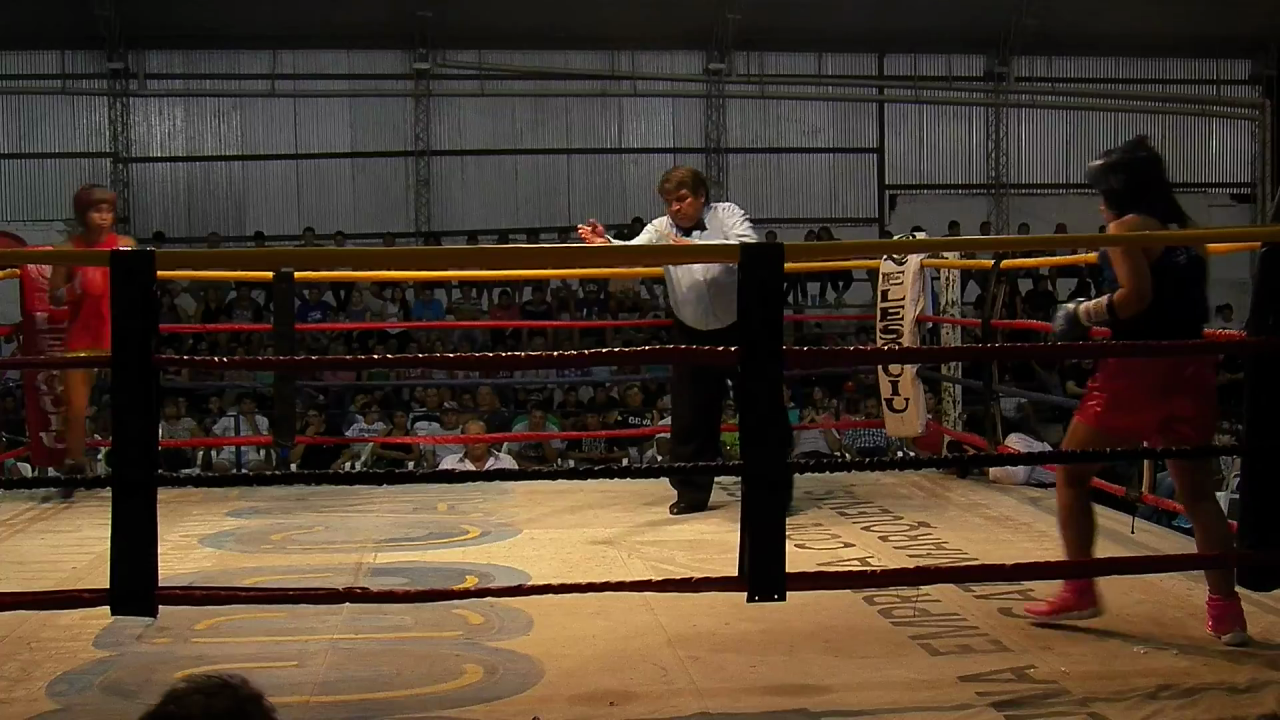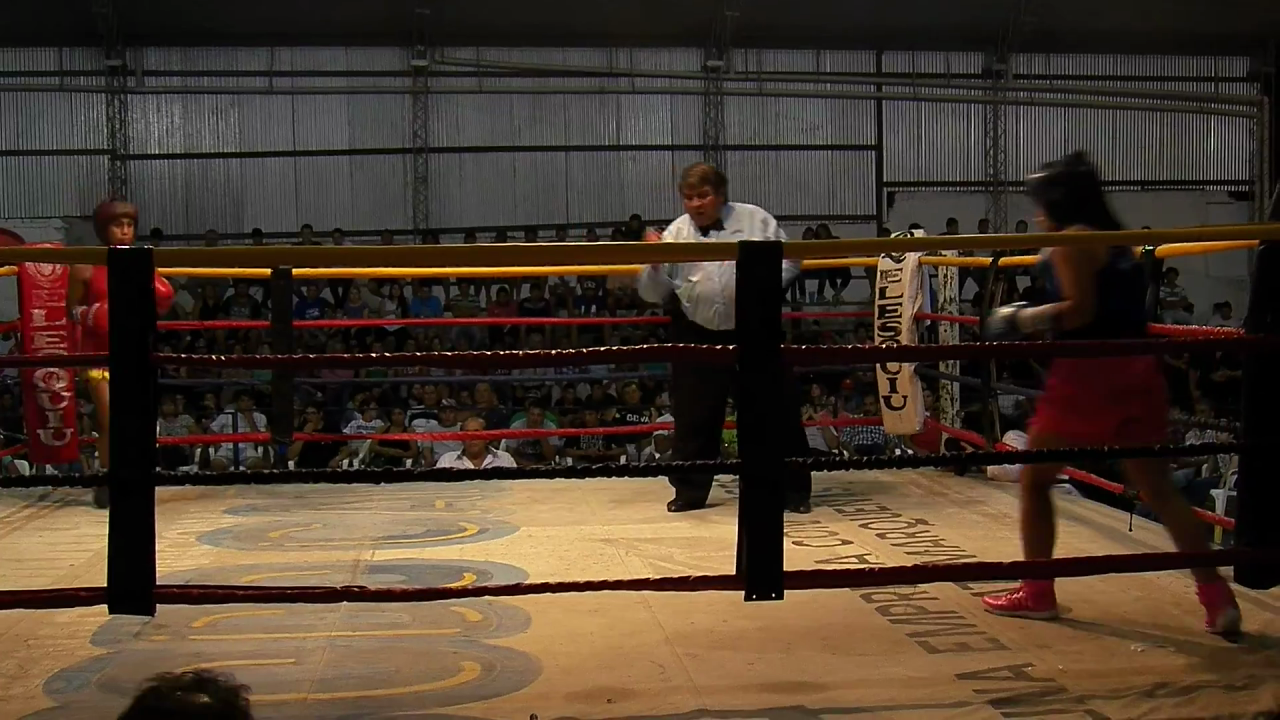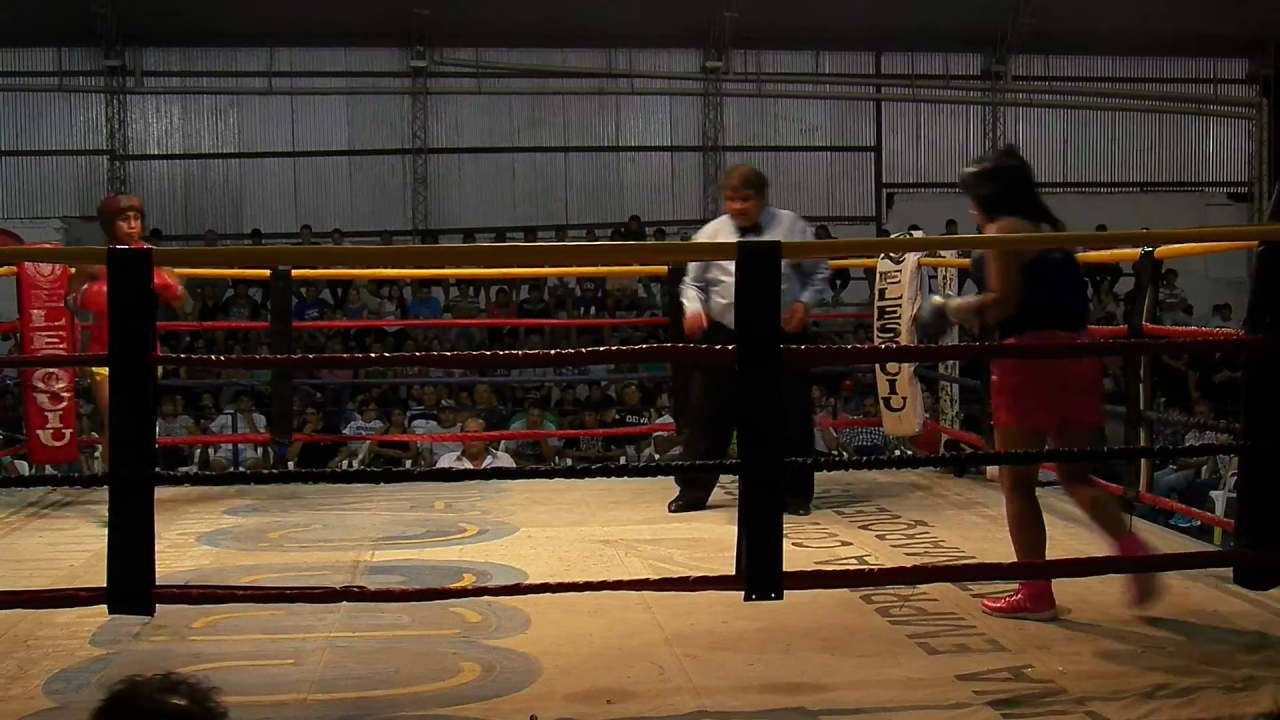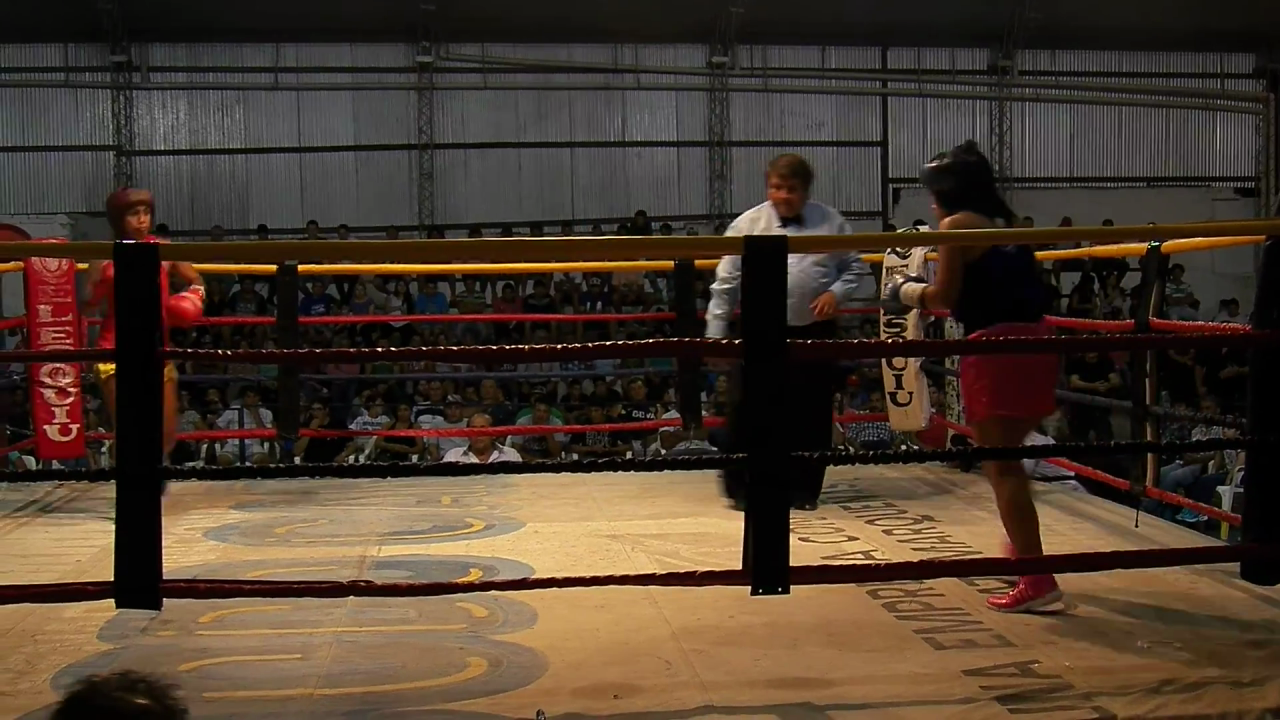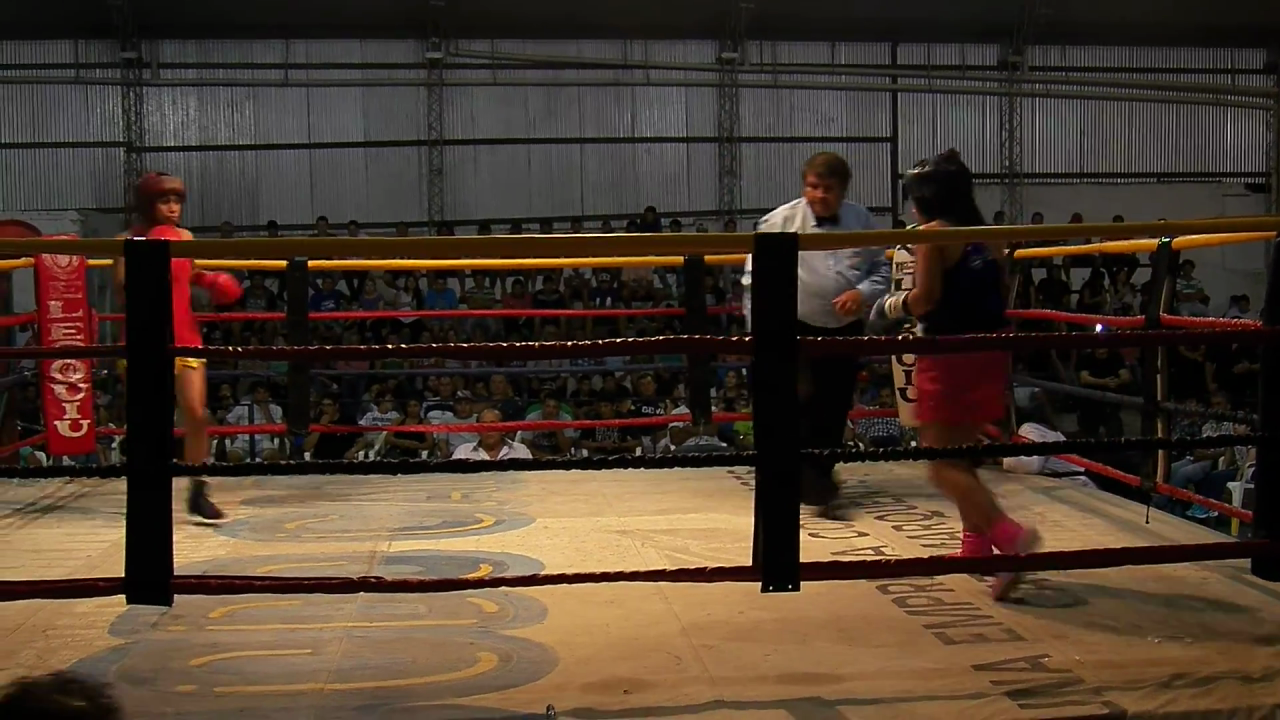
dt=0.2s
person 1, frame 1
left shoulder: (1126, 229)
right shoulder: (1186, 233)
left elbow: (1136, 296)
right elbow: (1193, 306)
left wrist: (1083, 313)
left hip: (1137, 367)
right hip: (1190, 365)
left knee: (1071, 473)
right knee: (1198, 493)
left ankle: (1078, 590)
right ankle: (1225, 609)
person 1, frame 2
left shoulder: (1068, 242)
right shoulder: (1121, 243)
left elbow: (1081, 309)
right elbow: (1122, 307)
left wrist: (1021, 319)
right wrist: (1048, 321)
left hip: (1087, 373)
right hip: (1136, 368)
left knee: (1033, 480)
right knee: (1160, 490)
left ankle: (1038, 591)
right ankle: (1216, 594)
person 1, frame 3
left shoulder: (1004, 231)
right shoulder: (1052, 232)
left elbow: (1003, 302)
left wrist: (949, 309)
right wrist: (978, 313)
left hip: (1030, 358)
right hip: (1075, 355)
left knee: (1017, 481)
right knee: (1076, 475)
left ankle: (1035, 593)
right ankle: (1133, 551)
person 1, frame 4
left shoulder: (957, 225)
right shoulder: (1009, 224)
left elbow: (945, 295)
right elbow: (1004, 288)
left wrist: (905, 291)
left hip: (994, 349)
right hip: (1033, 343)
left knee: (1000, 469)
right knee: (1005, 456)
left ankle: (1036, 581)
right ankle: (1024, 554)
person 1, frame 5
left shoulder: (933, 235)
right shoulder: (986, 238)
left elbow: (925, 300)
right elbow: (994, 300)
left wrist: (890, 305)
left hip: (951, 355)
right hip: (989, 351)
left knee: (944, 468)
right knee: (958, 455)
left ankle: (1012, 537)
right ankle: (978, 547)
person 2, frame 1
left shoulder: (728, 214)
right shoulder: (660, 228)
left wrist: (699, 248)
right wrist: (607, 244)
left hip: (740, 330)
right hip: (692, 335)
right knee: (691, 417)
left ankle: (777, 490)
right ankle: (692, 491)
person 2, frame 2
left shoulder: (754, 218)
right shoulder: (676, 233)
left elbow: (790, 258)
right elbow: (654, 292)
left wrist: (766, 284)
right wrist: (654, 262)
right hip: (699, 336)
right knee: (694, 416)
left ankle: (795, 490)
right ankle: (690, 490)
person 2, frame 3
left shoulder: (790, 226)
right shoulder: (710, 235)
left elbow: (820, 270)
right elbow: (692, 284)
left wrist: (804, 303)
right wrist: (692, 308)
left hip: (781, 337)
right hip: (724, 337)
left knee: (793, 418)
right knee: (709, 417)
left ankle: (795, 494)
right ankle: (693, 490)
person 2, frame 4
left shoulder: (830, 221)
right shoulder: (747, 224)
left elbow: (856, 269)
right elbow: (726, 283)
left wrist: (837, 293)
right wrist: (715, 332)
left hip: (815, 331)
left knee: (811, 415)
right knee: (748, 406)
left ankle: (802, 489)
right ankle: (738, 485)
person 2, frame 5
left shoulder: (862, 221)
right shoulder: (781, 220)
left elbow: (882, 271)
right elbow: (754, 278)
left wrist: (863, 293)
left hip: (844, 331)
right hip: (794, 329)
left knee: (833, 413)
right knee: (806, 403)
left ankle: (813, 485)
right ankle: (819, 490)
person 3, frame 1
left shoulder: (125, 245)
right shoulder: (69, 249)
right elbow: (54, 296)
right wrist: (76, 288)
right hip: (80, 338)
right knee: (75, 411)
right ankle: (74, 466)
person 3, frame 2
right shoulder: (85, 267)
left elbow: (160, 308)
right elbow: (72, 310)
left wrist: (161, 297)
right wrist: (90, 315)
right hip: (99, 354)
right knee: (108, 420)
right ankle: (106, 475)
person 3, frame 3
right shoulder: (93, 262)
left elbow: (181, 300)
right elbow: (69, 299)
left wrist: (169, 288)
right wrist: (83, 298)
right hip: (104, 353)
right knee: (113, 424)
person 3, frame 4
right shoulder: (105, 258)
left elbow: (198, 285)
right elbow: (87, 304)
left wrist: (192, 298)
right wrist: (100, 284)
right hip: (115, 351)
left knee: (167, 432)
person 3, frame 5
left shoulder: (185, 238)
right elbow: (123, 285)
left wrist: (216, 280)
left hip: (185, 339)
left knee: (196, 415)
left ankle: (198, 492)
